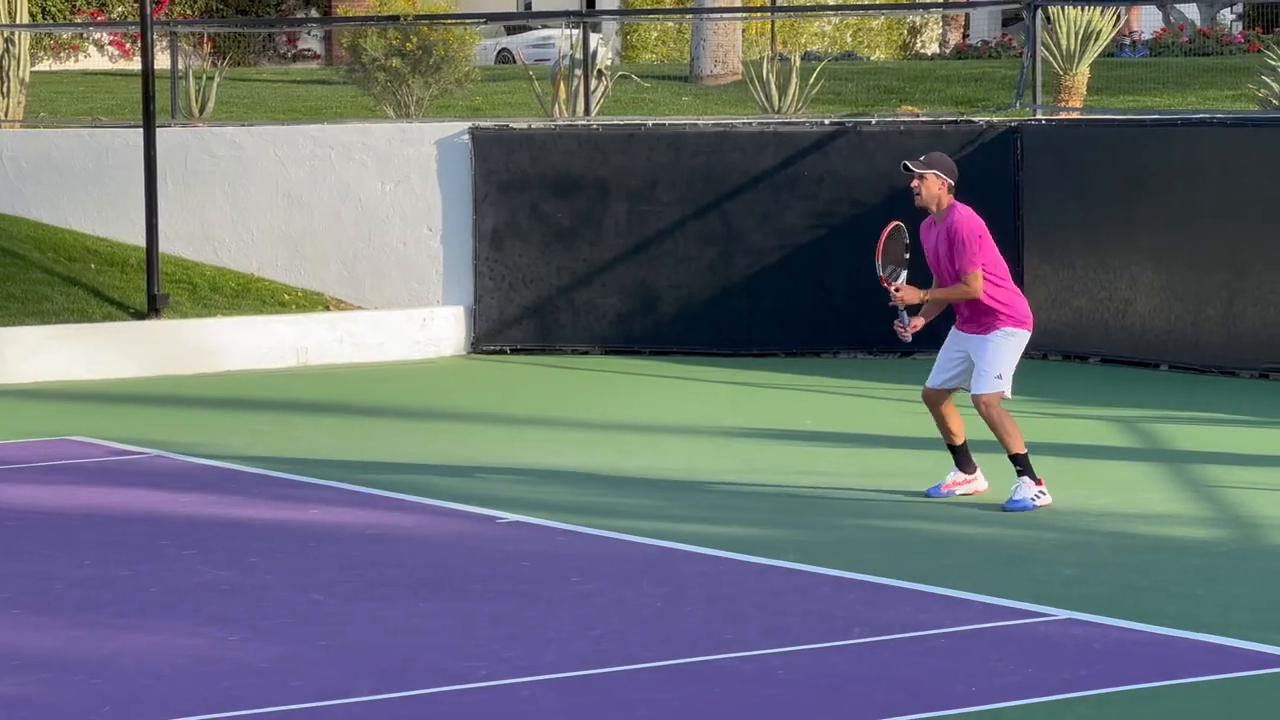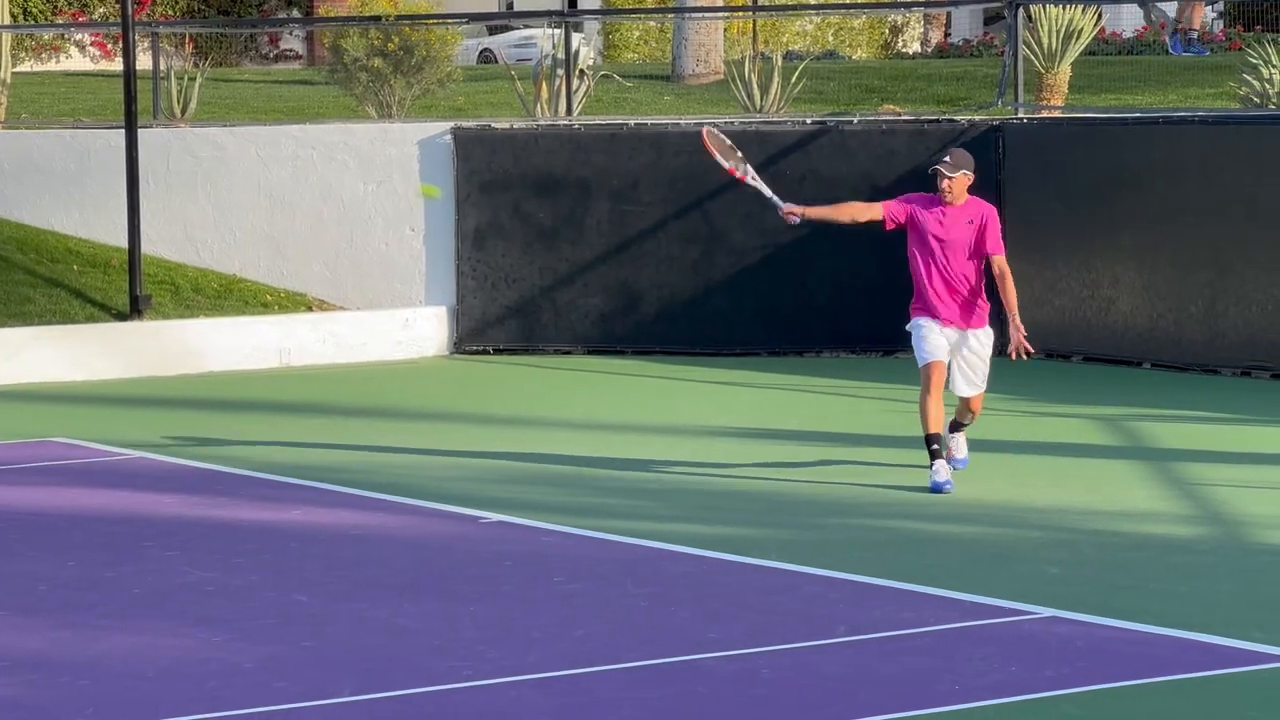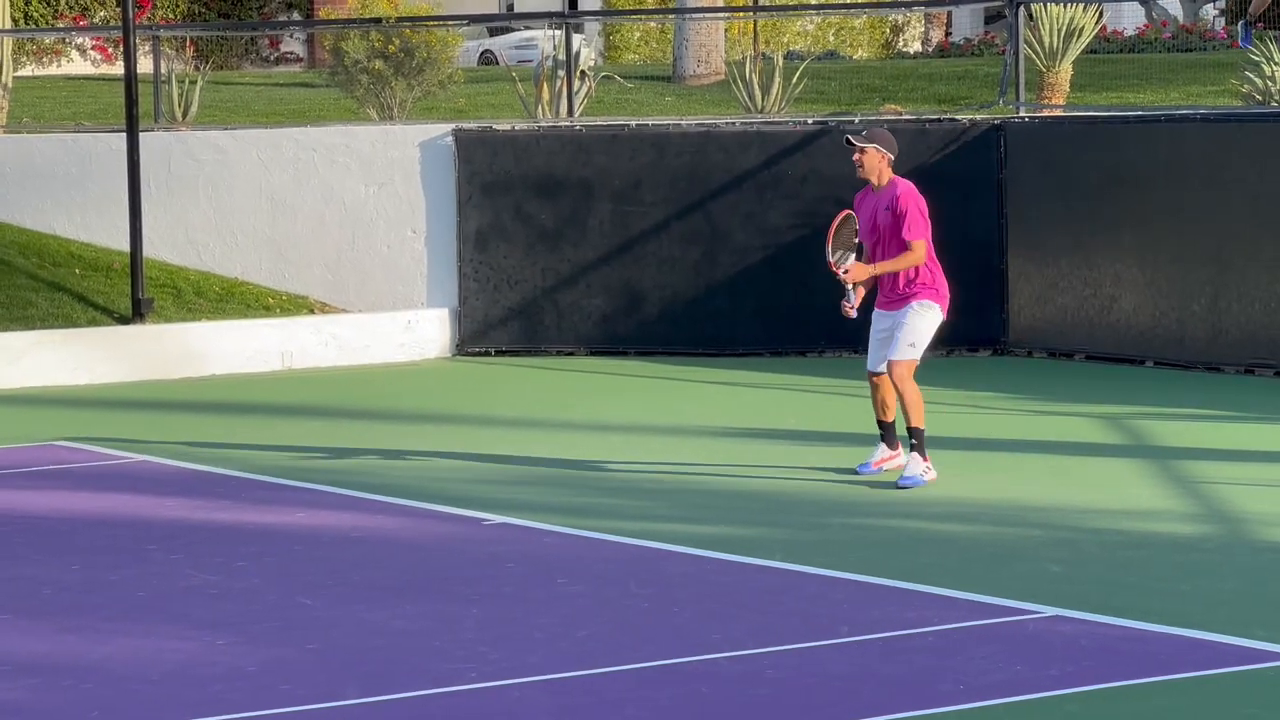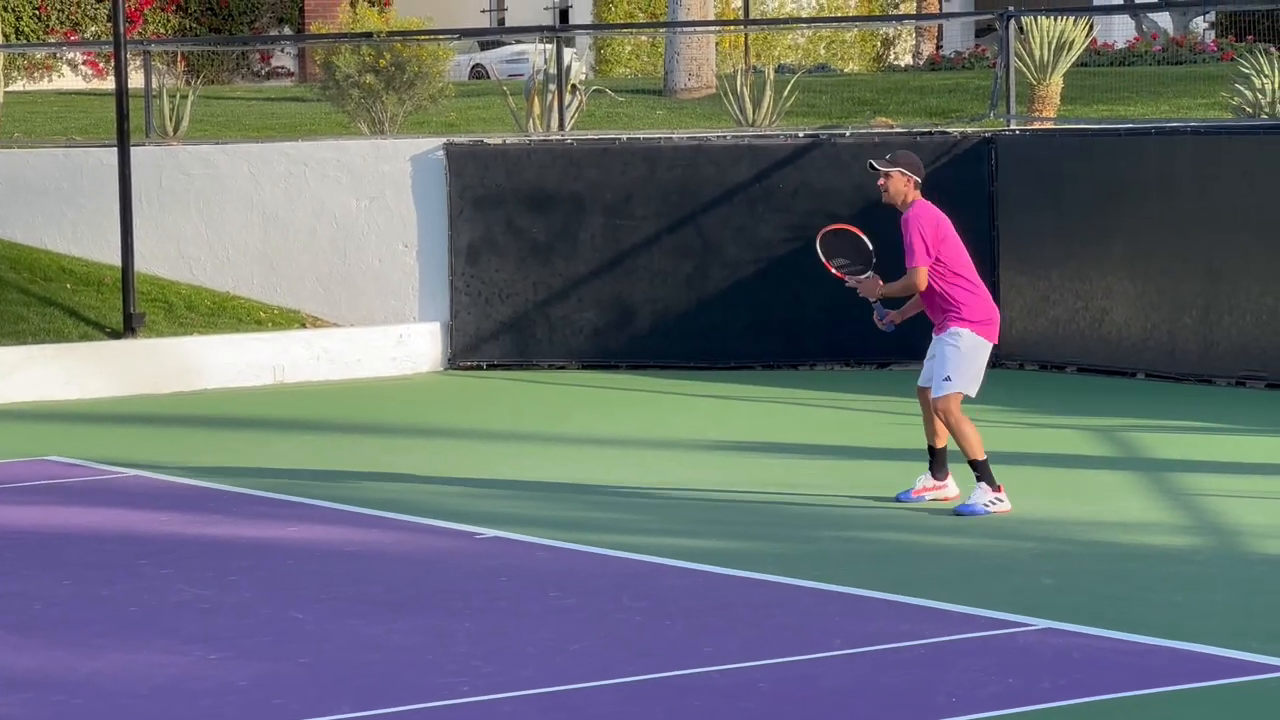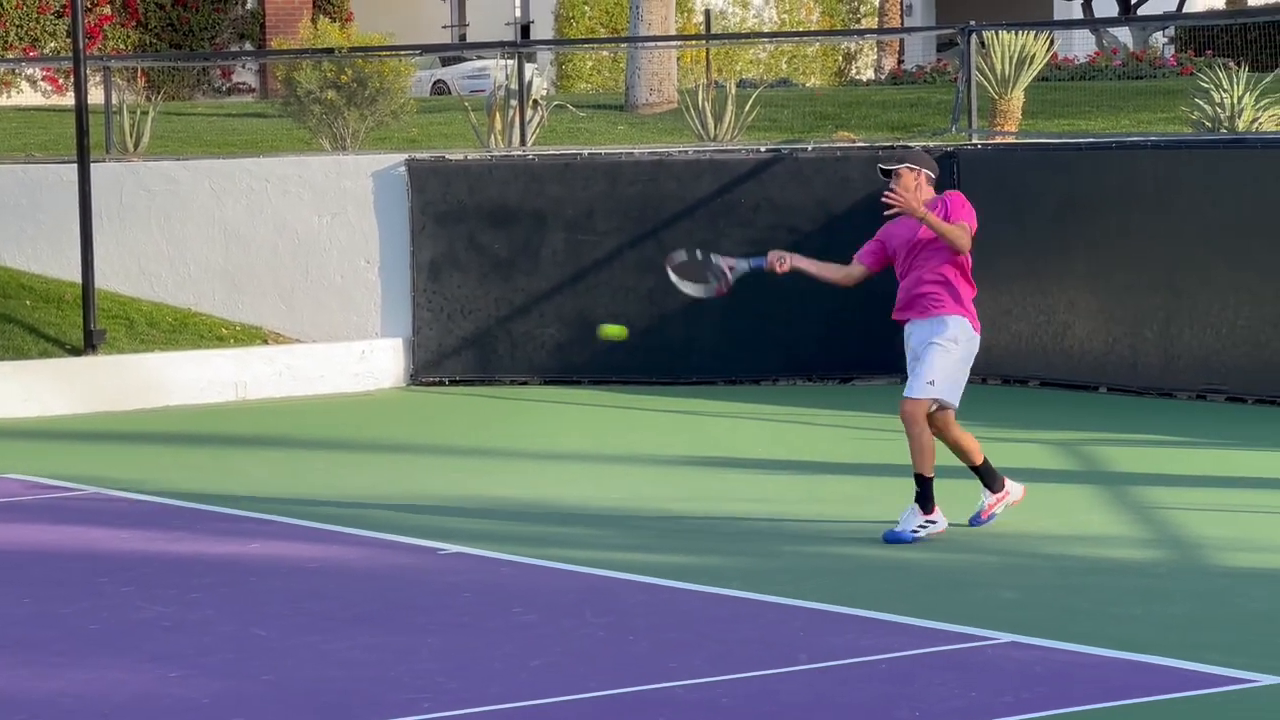
dt=1s
person 1, frame 1
left shoulder: (963, 223)
right shoulder: (927, 228)
left elbow: (974, 288)
left wrist: (920, 297)
right wrist: (920, 318)
left hip: (1005, 324)
right hip: (967, 327)
left knee: (986, 401)
right knee: (934, 395)
left ankle: (1032, 484)
right ankle: (968, 473)
person 1, frame 2
left shoulder: (984, 214)
right shoulder: (916, 205)
left elbow: (1000, 270)
right elbow: (865, 211)
left wrist: (1014, 322)
right wrist: (805, 211)
left hip: (973, 322)
right hip: (929, 319)
left knee: (973, 403)
right knee: (934, 375)
left ankle: (955, 433)
right ankle: (938, 465)
person 1, frame 3
left shoulder: (904, 195)
right shoulder: (861, 200)
left elbow: (918, 254)
left wrist: (869, 269)
right wrist: (857, 294)
left hip: (923, 297)
right hip: (888, 301)
left knee: (898, 370)
right knee: (876, 375)
left ankle: (920, 460)
right ankle: (890, 448)
person 1, frame 4
left shoulder: (916, 218)
right shoulder: (919, 216)
left elbow: (918, 283)
left wrist: (879, 289)
right wrist: (898, 313)
left hip: (969, 321)
right hip: (957, 321)
left knee: (946, 404)
right knee: (927, 394)
left ankle: (991, 491)
right ankle: (938, 479)
person 1, frame 5
left shoulder: (953, 202)
right shoulder: (893, 228)
left elbow: (962, 241)
right elbow: (849, 275)
left wrist: (923, 211)
right wrist: (795, 261)
left hip: (949, 324)
right hip: (916, 329)
left knee: (914, 409)
right knee: (940, 422)
left ankle: (924, 512)
right ankle: (1000, 488)
